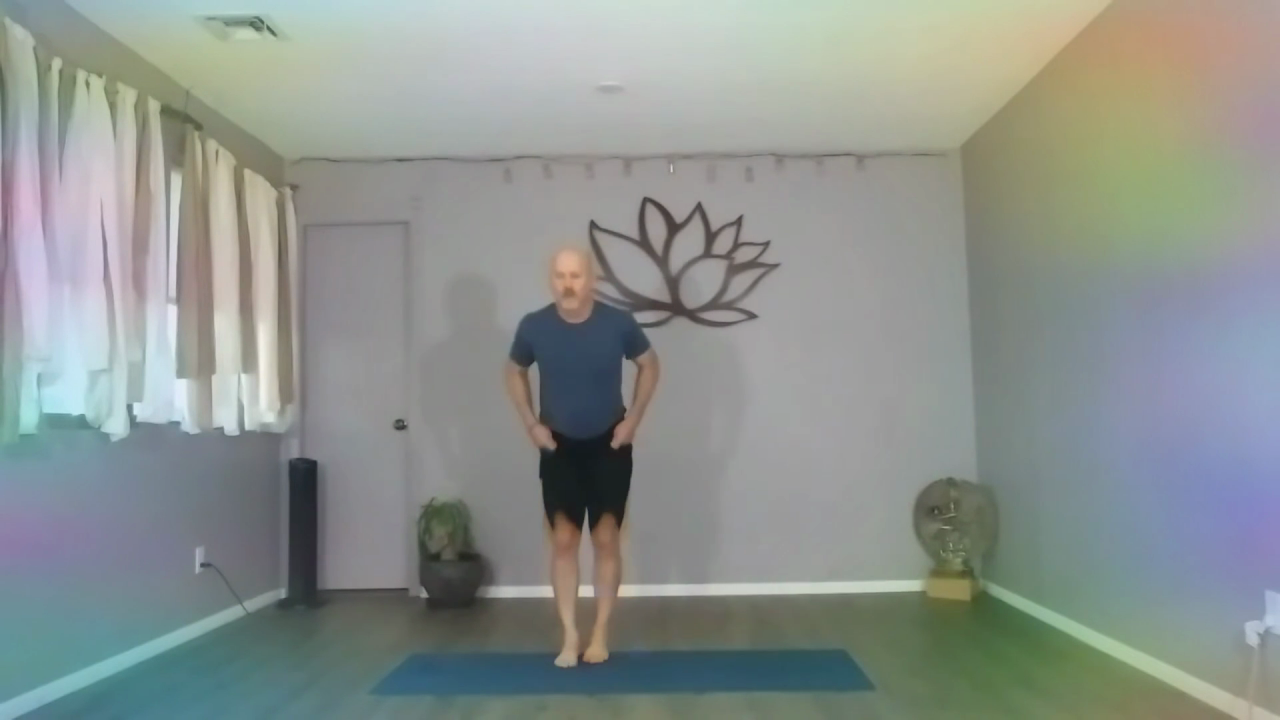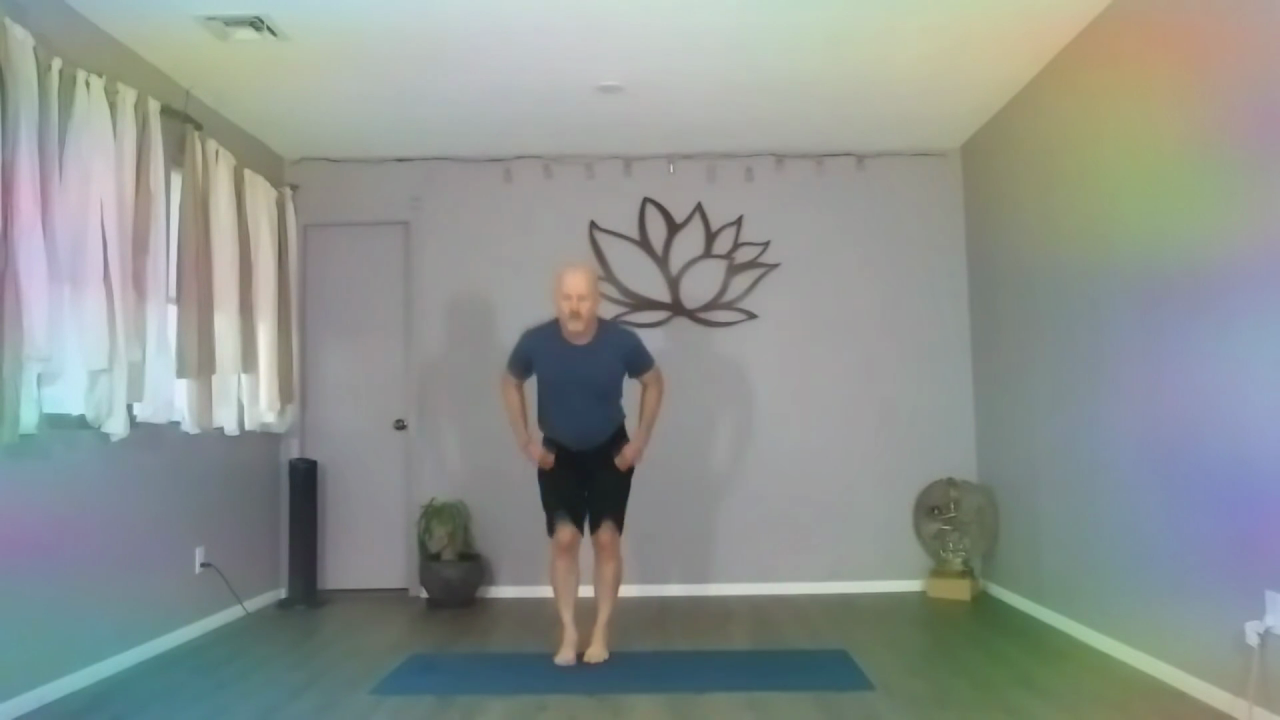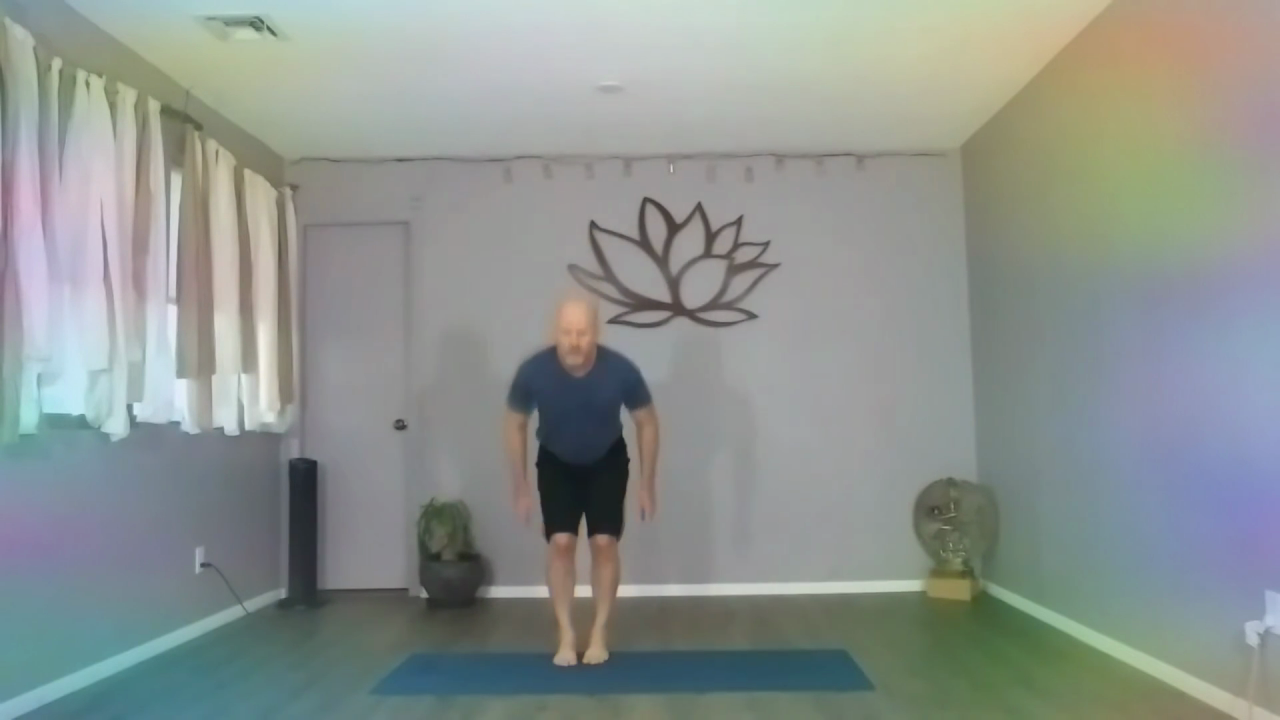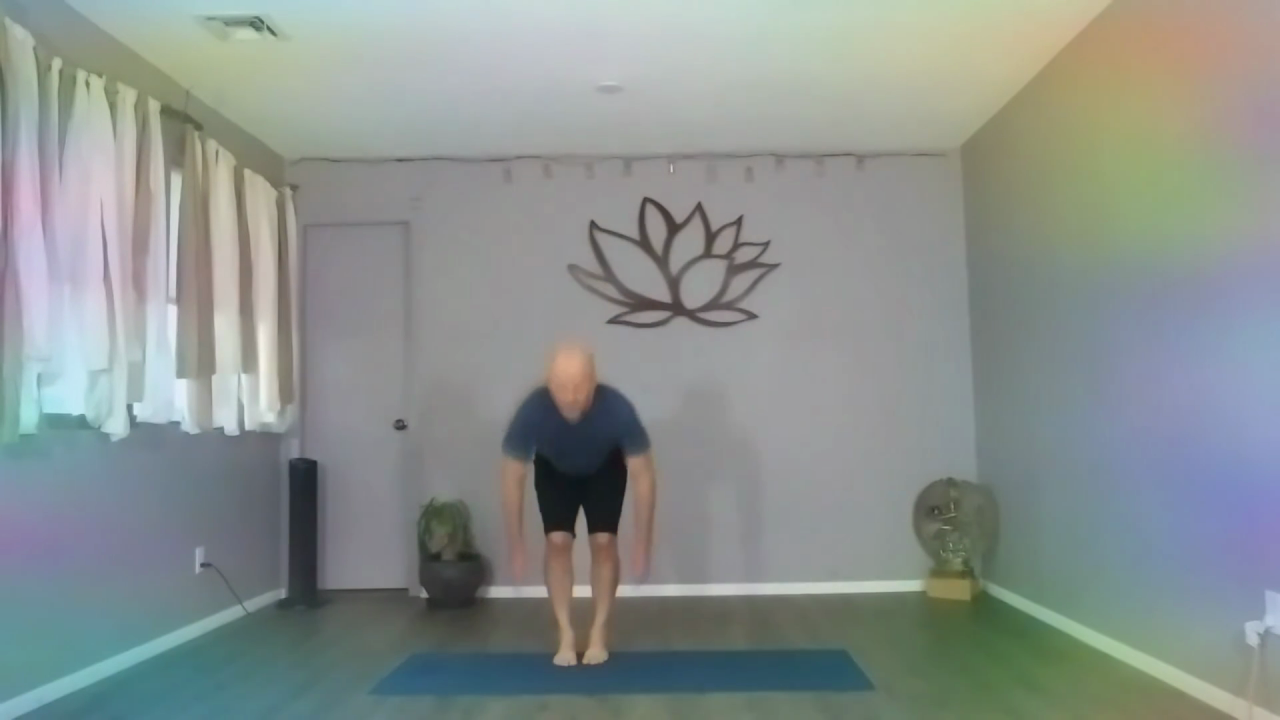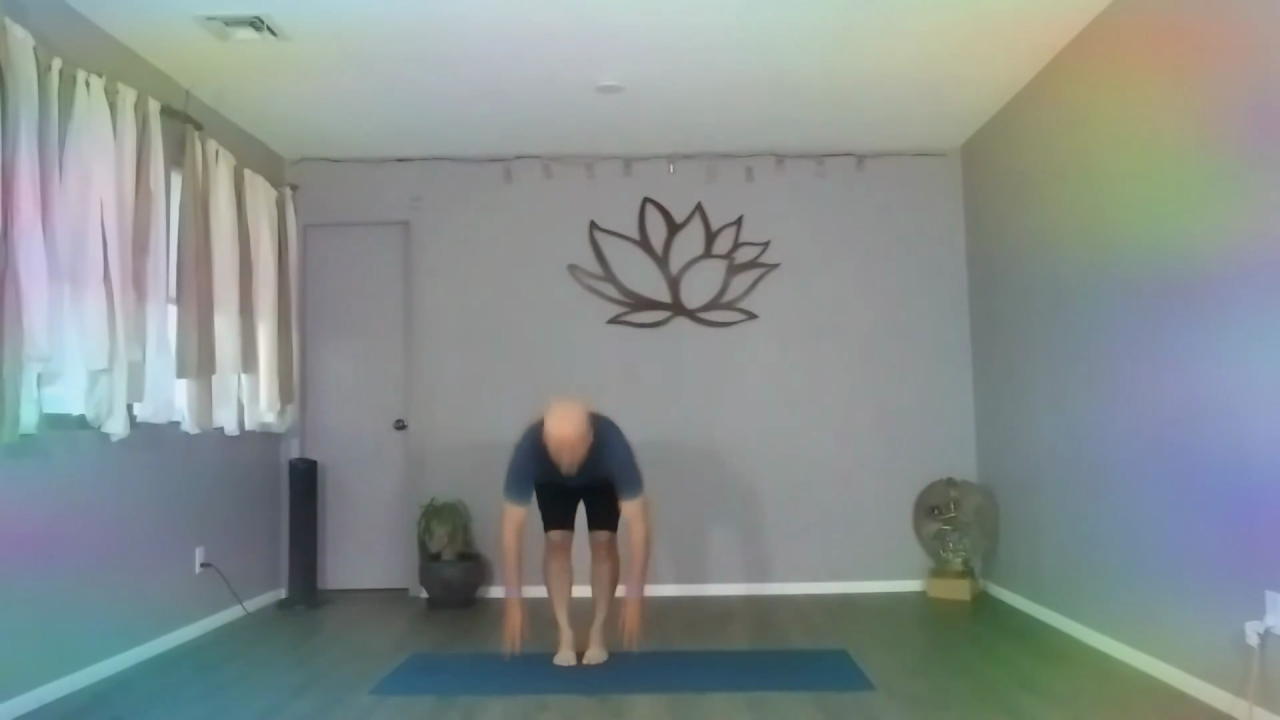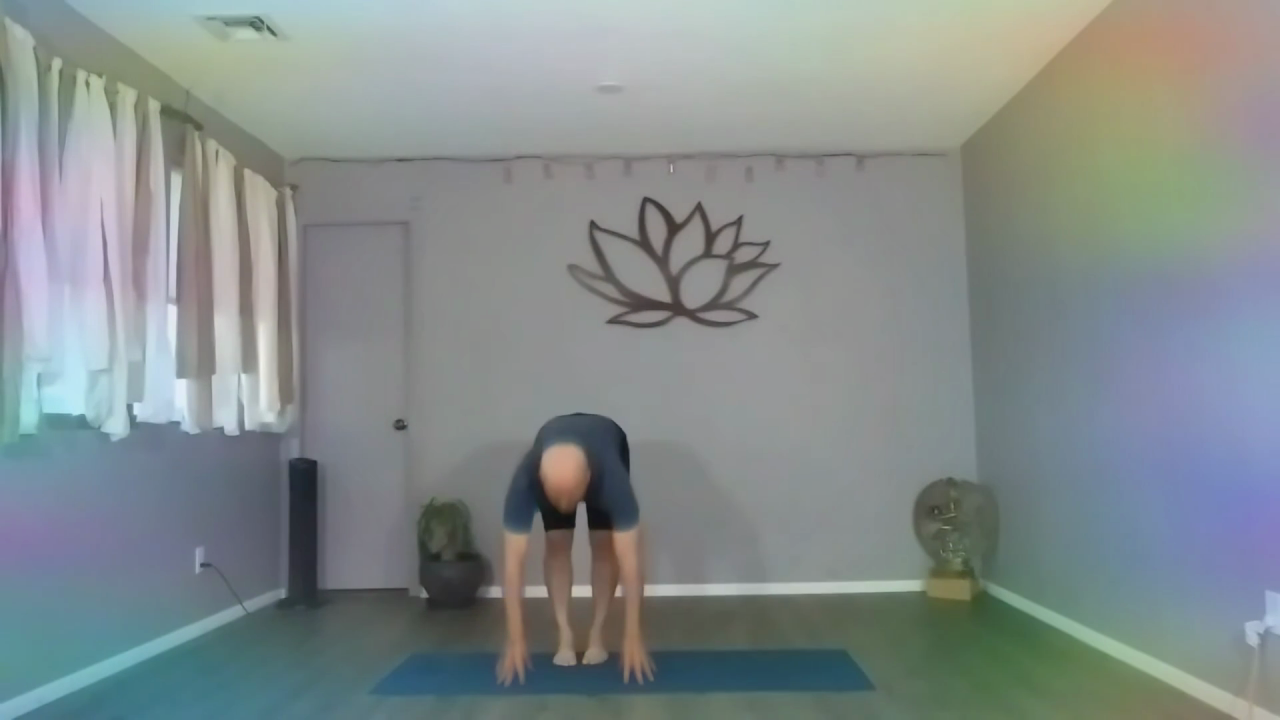
dt=0.2s
person 1, frame 1
left shoulder: (619, 323)
right shoulder: (533, 327)
left elbow: (649, 367)
right elbow: (514, 373)
left wrist: (633, 419)
right wrist: (531, 424)
left hip: (609, 443)
right hip: (559, 446)
left knee: (605, 537)
right knee: (563, 538)
left ankle: (600, 633)
right ankle: (570, 636)
person 1, frame 2
left shoulder: (622, 342)
right shoulder: (535, 342)
left elbow: (653, 384)
right elbow: (511, 384)
left wrist: (641, 439)
right wrist: (526, 439)
left hip: (610, 452)
right hip: (558, 454)
left knee: (606, 539)
right knee: (564, 539)
left ankle: (600, 634)
right ankle: (568, 634)
person 1, frame 3
left shoulder: (621, 371)
right shoulder: (533, 371)
left elbow: (647, 423)
right elbow: (514, 424)
left wrist: (647, 486)
right wrist: (520, 488)
left hip: (607, 461)
right hip: (556, 463)
left knee: (604, 543)
right knee: (561, 543)
left ankle: (599, 634)
right ankle: (565, 635)
person 1, frame 4
left shoulder: (617, 409)
right shoulder: (531, 412)
left elbow: (643, 474)
right elbow: (512, 477)
left wrist: (644, 542)
right wrist: (515, 547)
left hip: (605, 468)
right hip: (553, 471)
left knee: (603, 543)
right knee: (557, 543)
left ankle: (598, 634)
right ankle: (565, 636)
person 1, frame 5
left shoulder: (613, 447)
right shoulder: (529, 450)
left elbow: (638, 524)
right elbow: (512, 527)
left wrist: (634, 598)
right wrist: (513, 602)
left knee: (603, 542)
right knee: (557, 542)
left ankle: (597, 633)
right ankle: (565, 635)
person 1, frame 6
left shoulder: (612, 477)
right shoulder: (526, 480)
left elbow: (629, 558)
right elbow: (513, 559)
left wrist: (632, 635)
right wrist: (515, 637)
left hip: (609, 439)
right hip: (549, 442)
left knee: (604, 543)
right knee: (557, 542)
left ankle: (597, 633)
right ankle: (565, 634)
